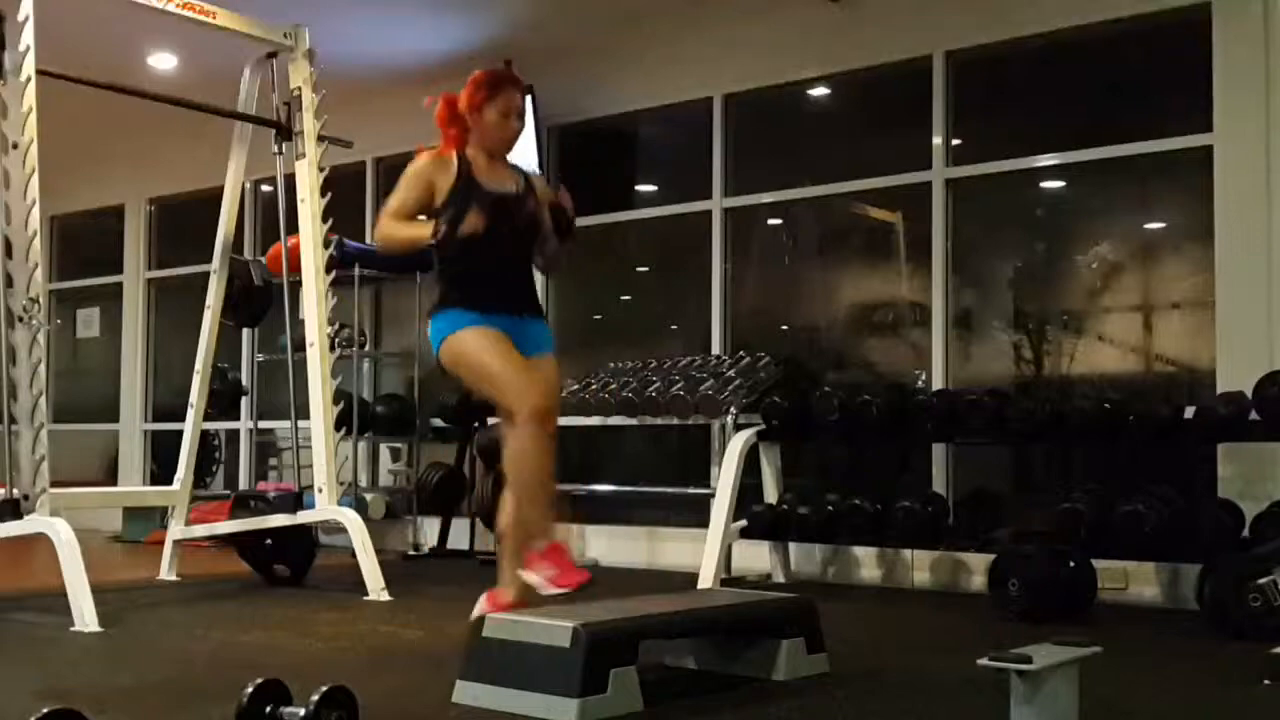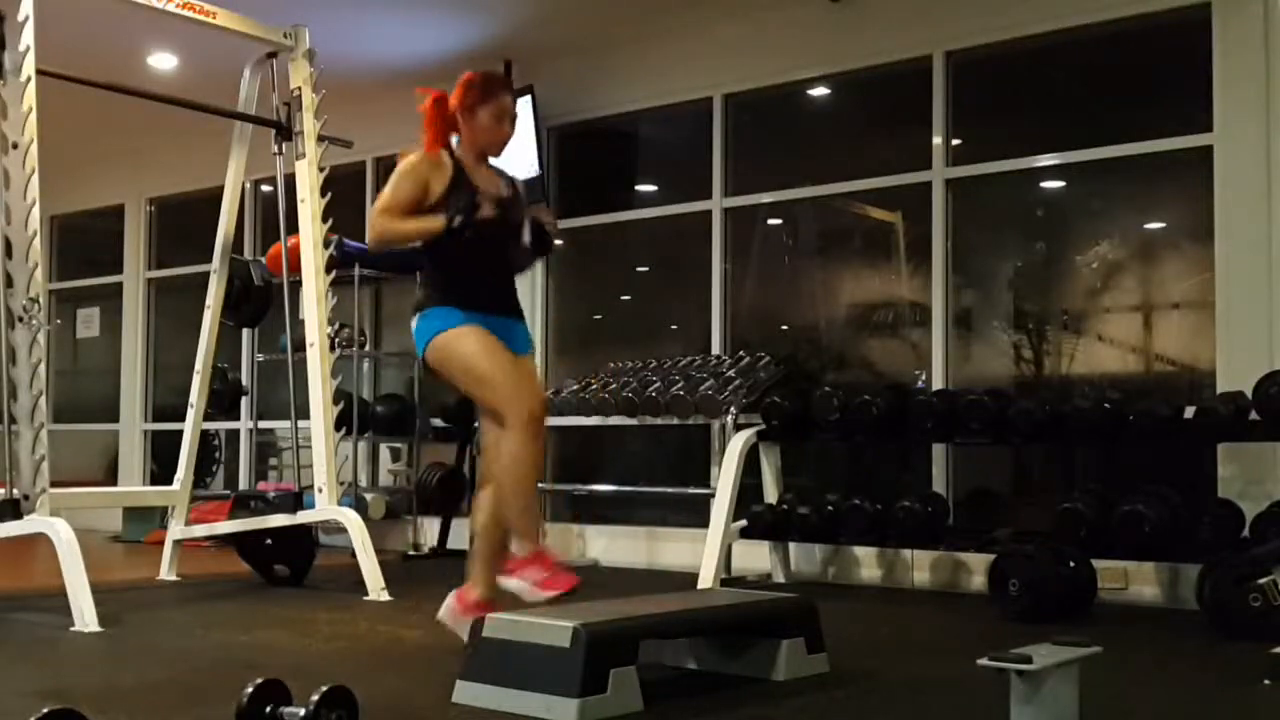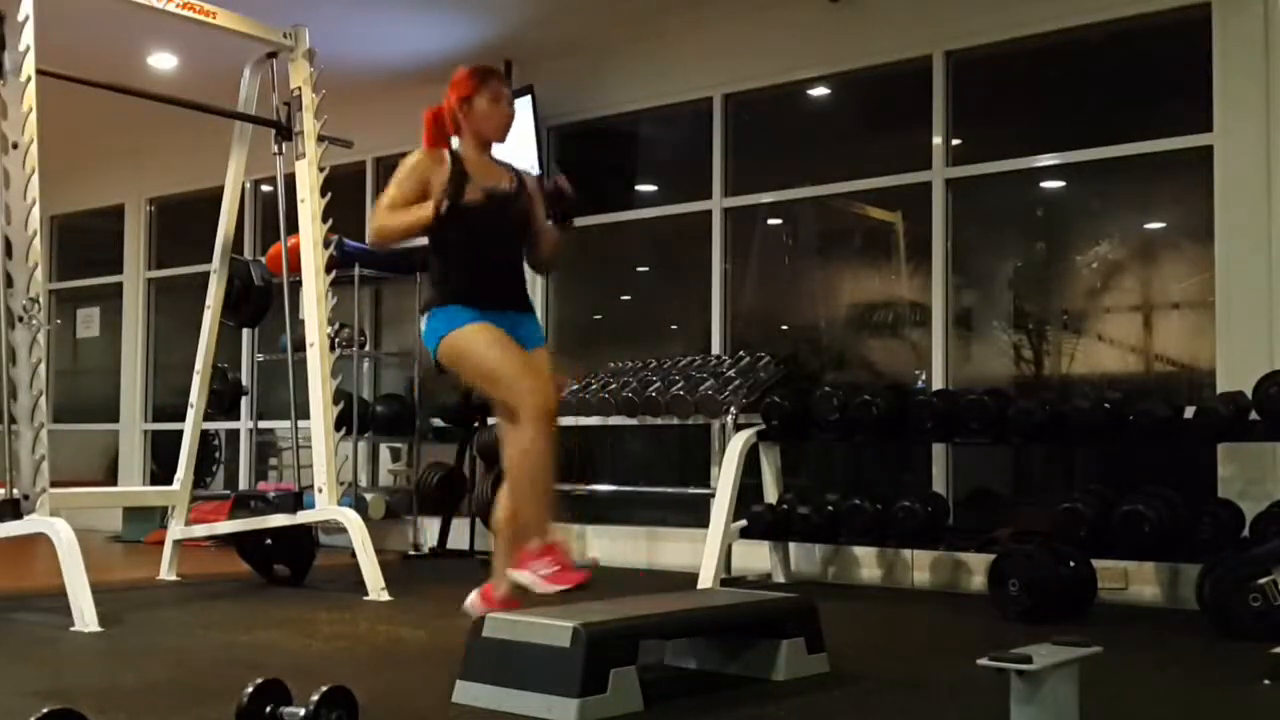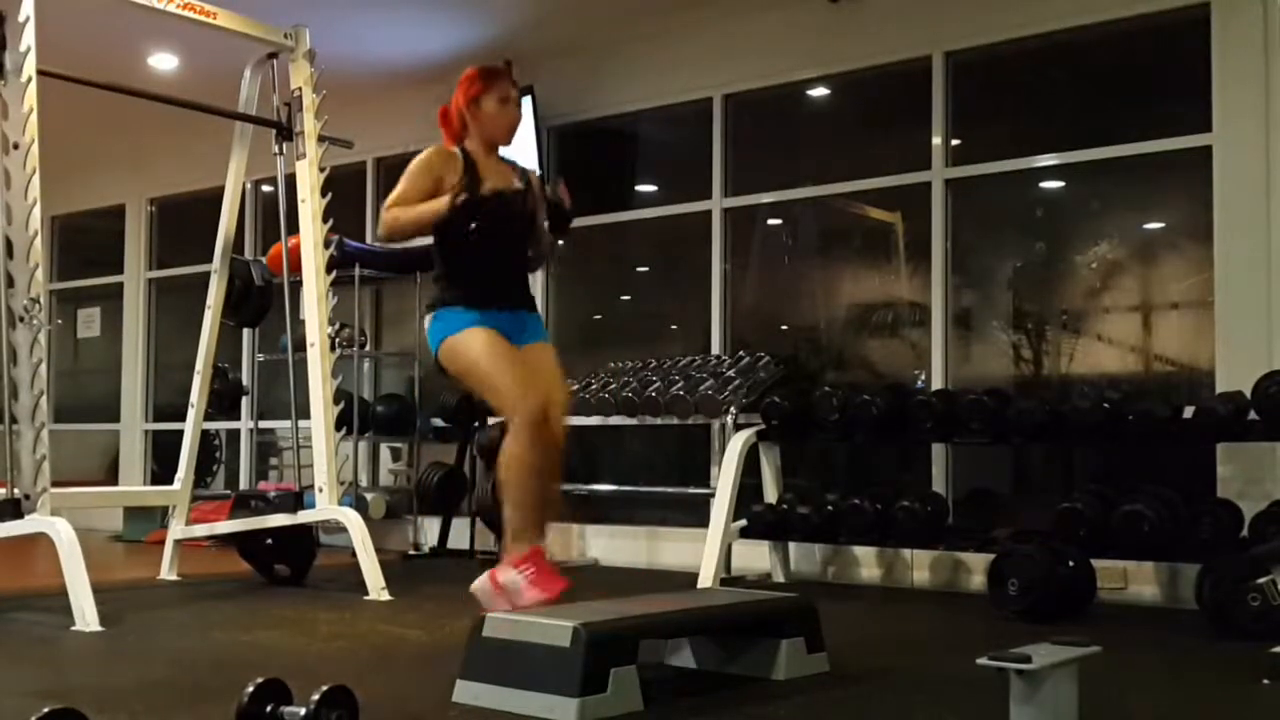
dt=0.7s
person 1, frame 1
left shoulder: (529, 185)
right shoulder: (435, 167)
left elbow: (547, 262)
right elbow: (384, 233)
left wrist: (561, 227)
right wrist: (440, 230)
left hip: (525, 321)
right hip: (462, 317)
left knee: (533, 446)
right knee: (530, 409)
left ankle: (505, 596)
right ankle: (538, 547)
person 1, frame 2
left shoulder: (506, 187)
right shoulder: (426, 166)
right elbow: (377, 230)
left wrist: (536, 239)
right wrist: (456, 222)
left hip: (504, 321)
right hip: (446, 318)
left knee: (508, 454)
right knee: (524, 406)
left ankle: (477, 595)
right ankle: (524, 555)
person 1, frame 3
left shoulder: (520, 181)
right shoulder: (429, 164)
left elbow: (542, 260)
right elbow: (378, 230)
left wrist: (555, 218)
right wrist: (439, 207)
left hip: (516, 318)
right hip: (457, 315)
right knee: (537, 402)
left ankle: (497, 591)
right ankle: (535, 546)
person 1, frame 4
left shoulder: (523, 178)
right shoulder: (440, 161)
right elbow: (389, 223)
left wrist: (556, 223)
right wrist: (453, 201)
left hip: (520, 315)
right hip: (459, 318)
left knee: (551, 437)
right knee: (529, 410)
left ankle: (509, 574)
right ankle: (521, 555)
